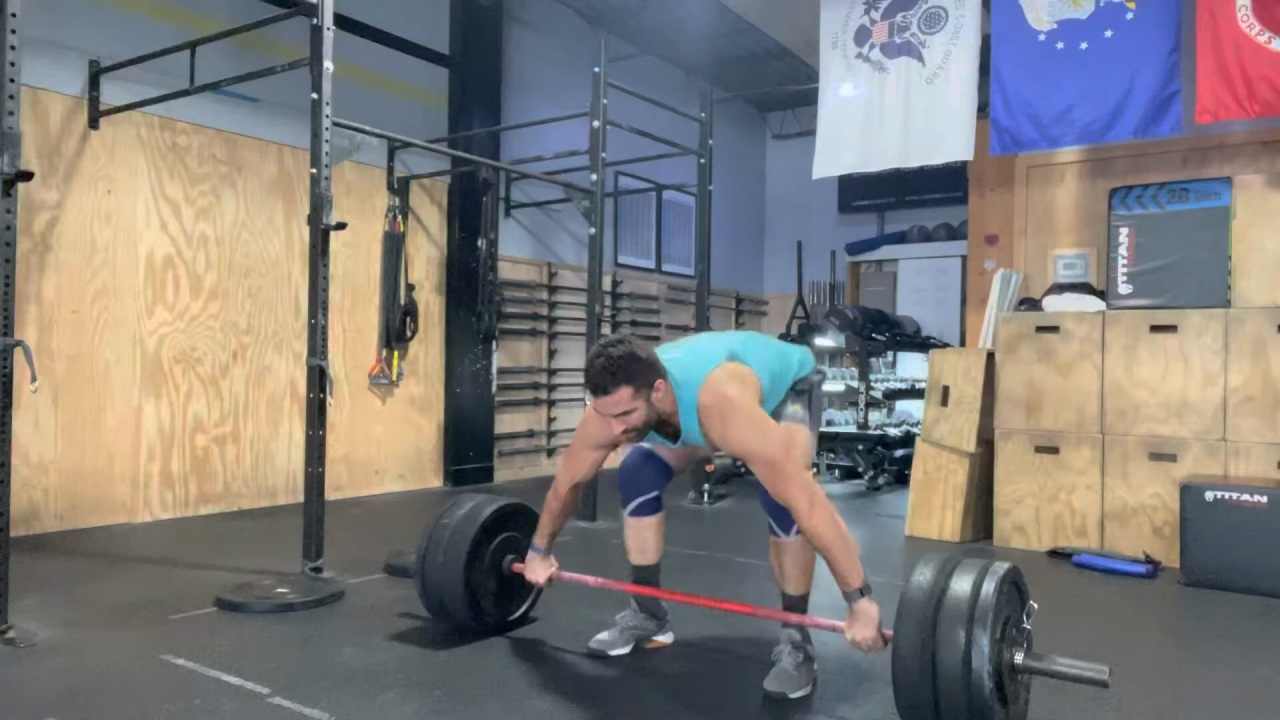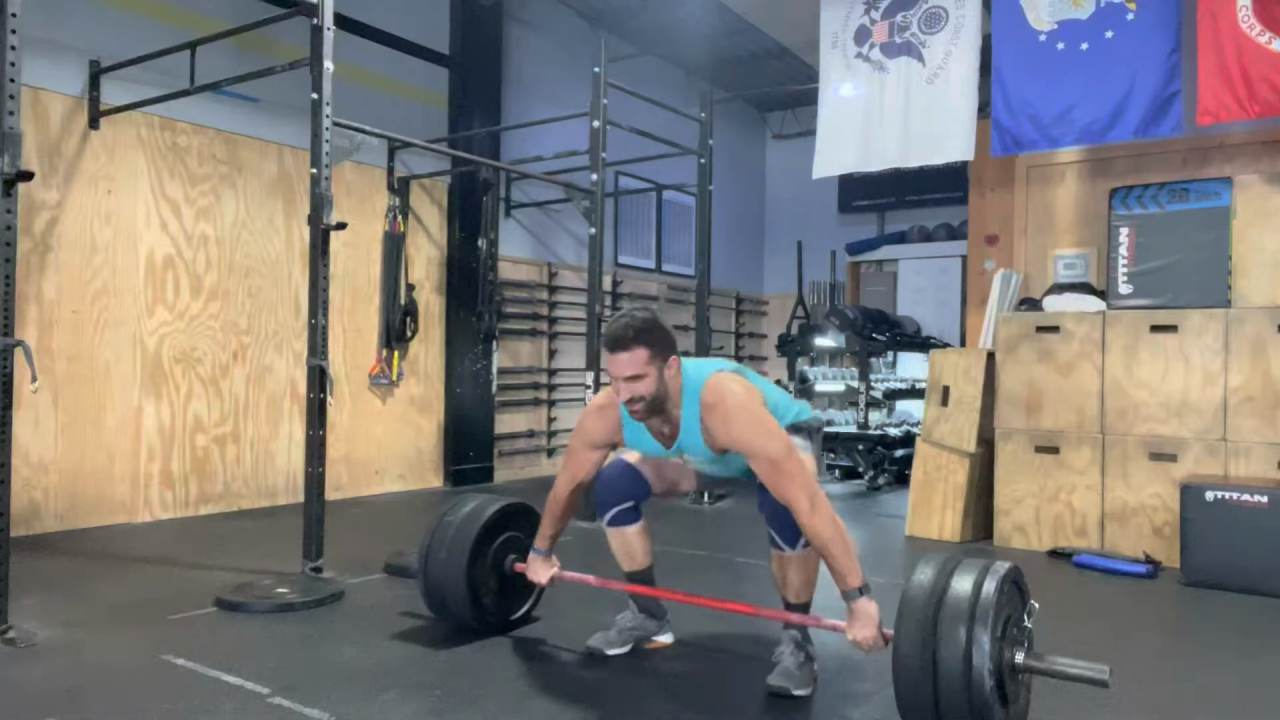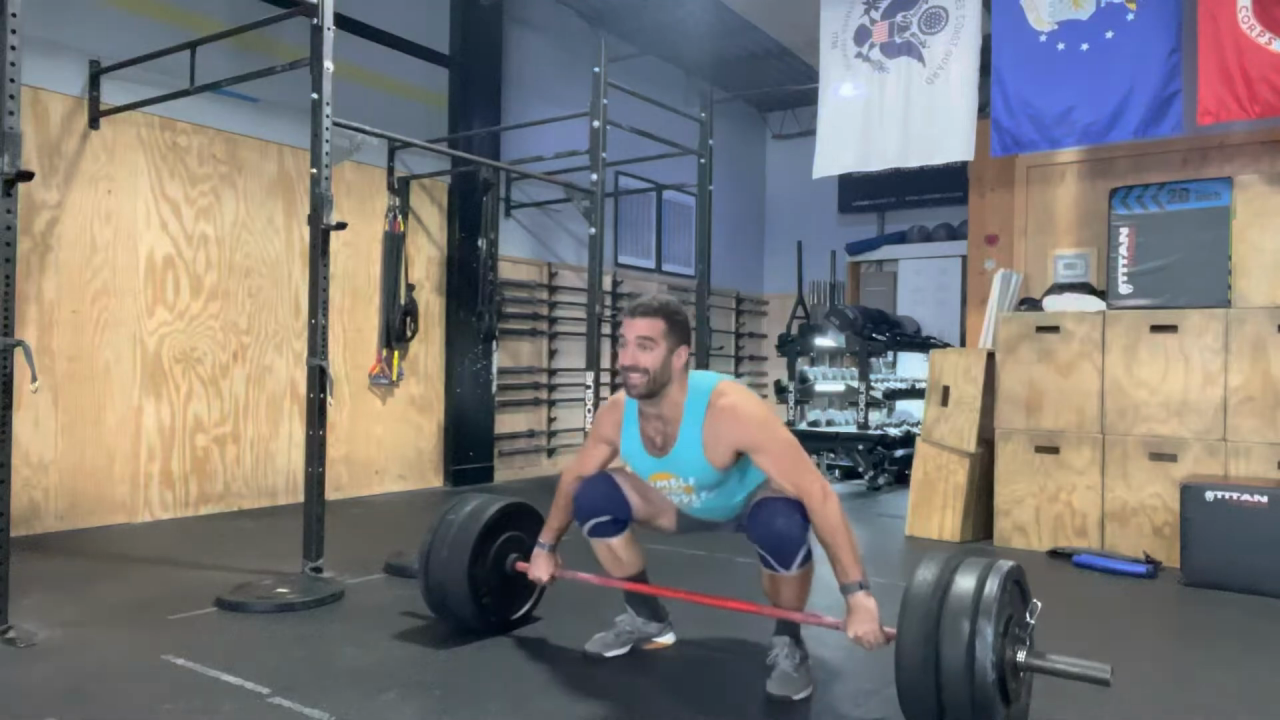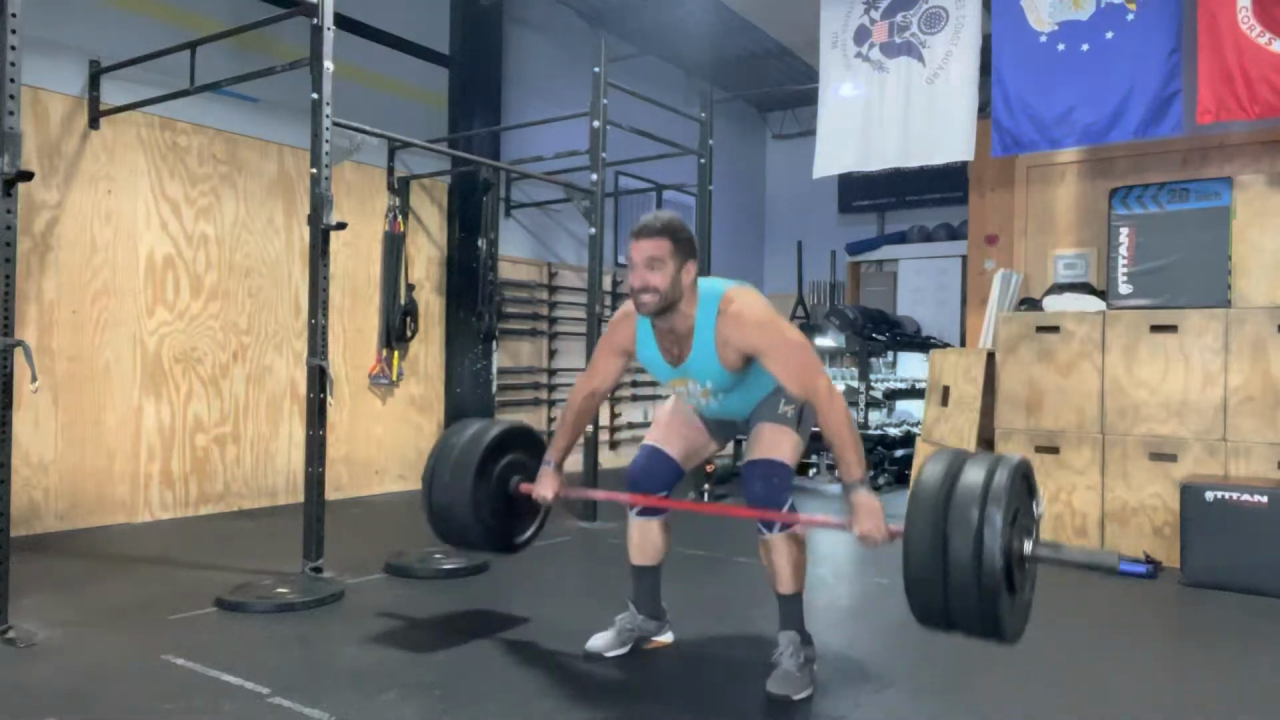
dt=0.4s
person 1, frame 1
left shoulder: (721, 403)
right shoulder: (612, 406)
left elbow: (807, 502)
right elbow: (569, 480)
left wrist: (860, 602)
right wrist: (540, 550)
left hip: (787, 384)
left knee: (782, 497)
right knee: (638, 477)
left ankle: (795, 640)
right ankle: (647, 615)
person 1, frame 2
left shoulder: (725, 402)
right shoulder: (606, 412)
left elbow: (807, 501)
right elbow: (569, 481)
left wrist: (859, 600)
right wrist: (541, 551)
left hip: (783, 430)
left knee: (784, 506)
right knee: (612, 485)
left ankle: (796, 638)
right ankle: (647, 615)
person 1, frame 3
left shoulder: (729, 410)
right shoulder: (616, 412)
left elbow: (817, 494)
right elbow: (576, 476)
left wrist: (858, 597)
right wrist: (545, 547)
left hip: (757, 496)
right hip: (688, 503)
left knee: (781, 529)
right knee: (592, 499)
left ankle: (788, 643)
right ankle: (646, 617)
person 1, frame 4
left shoulder: (738, 314)
right shoulder: (629, 324)
left elbow: (823, 392)
right elbow: (588, 392)
left wrist: (859, 491)
right wrist: (551, 466)
left hip: (777, 390)
right hip: (704, 401)
left knee: (765, 490)
right knee: (646, 478)
left ankle: (793, 641)
right ankle: (646, 616)
